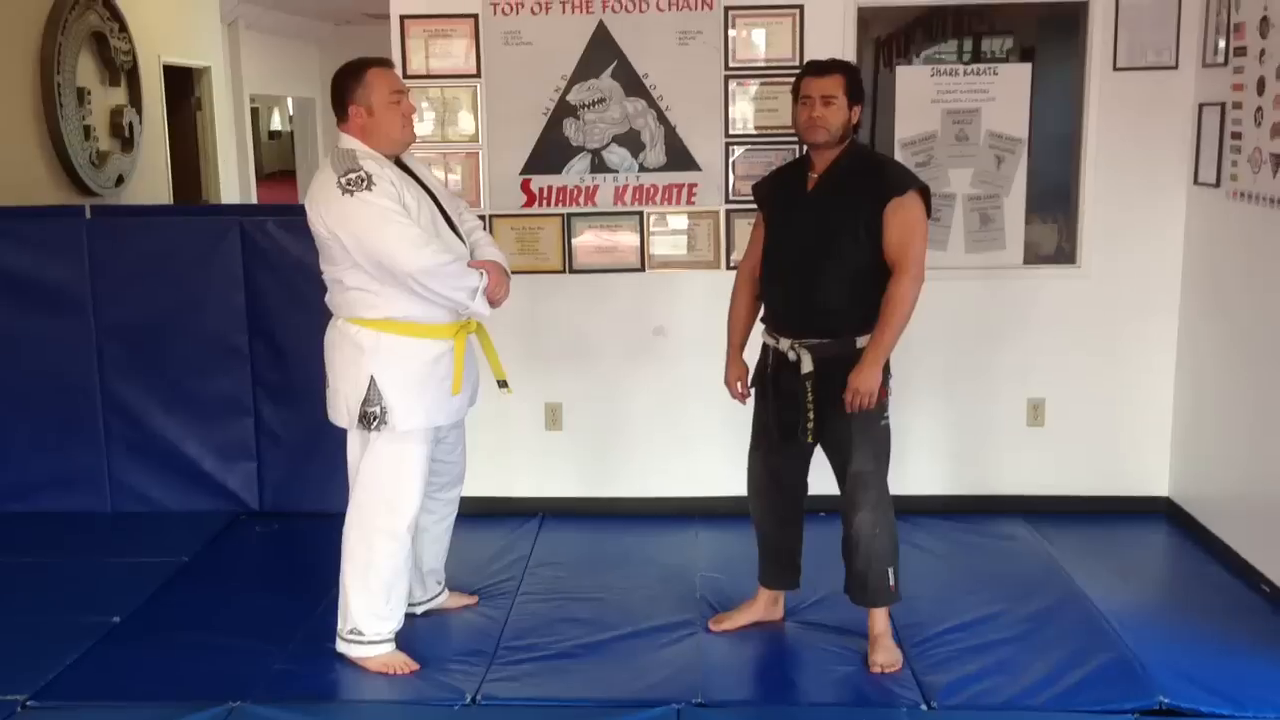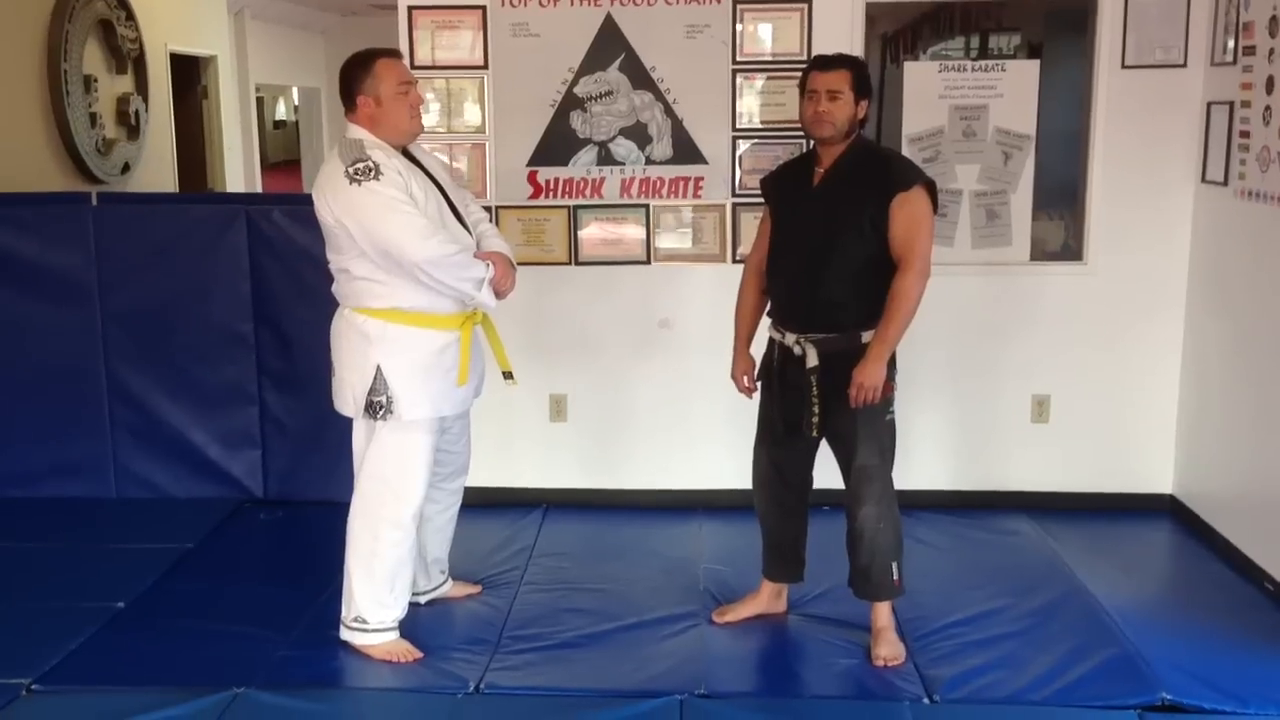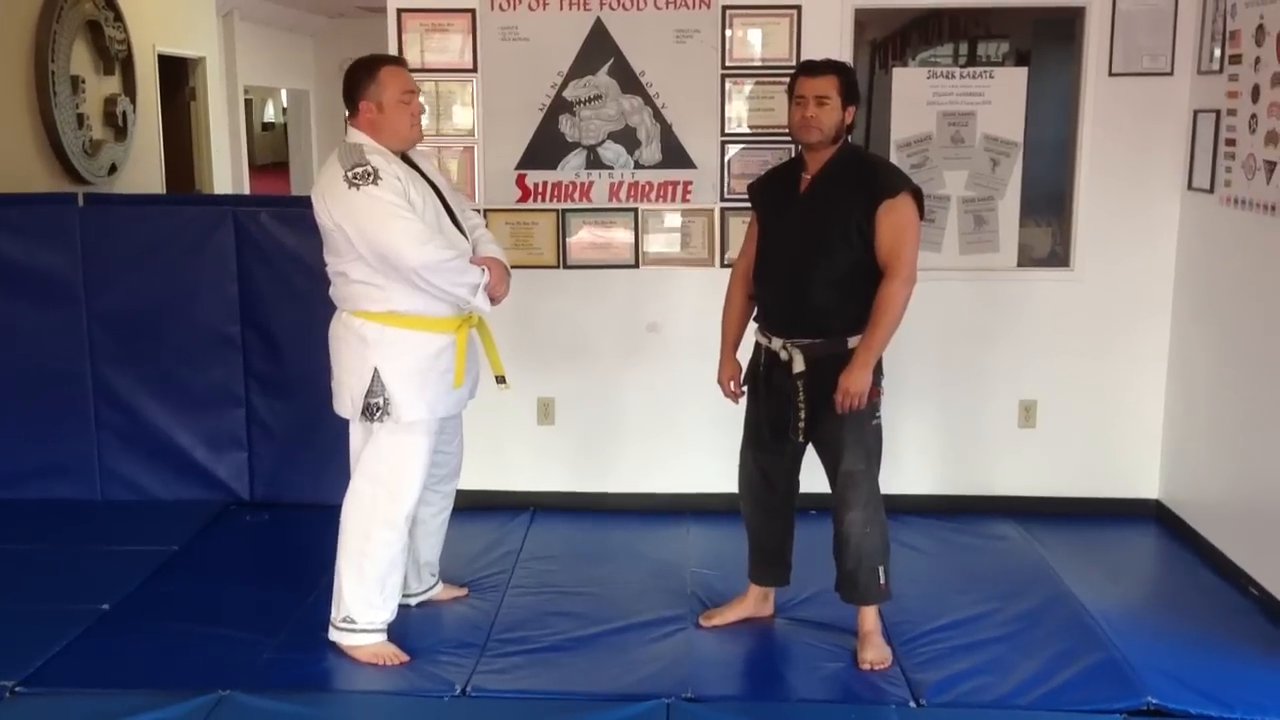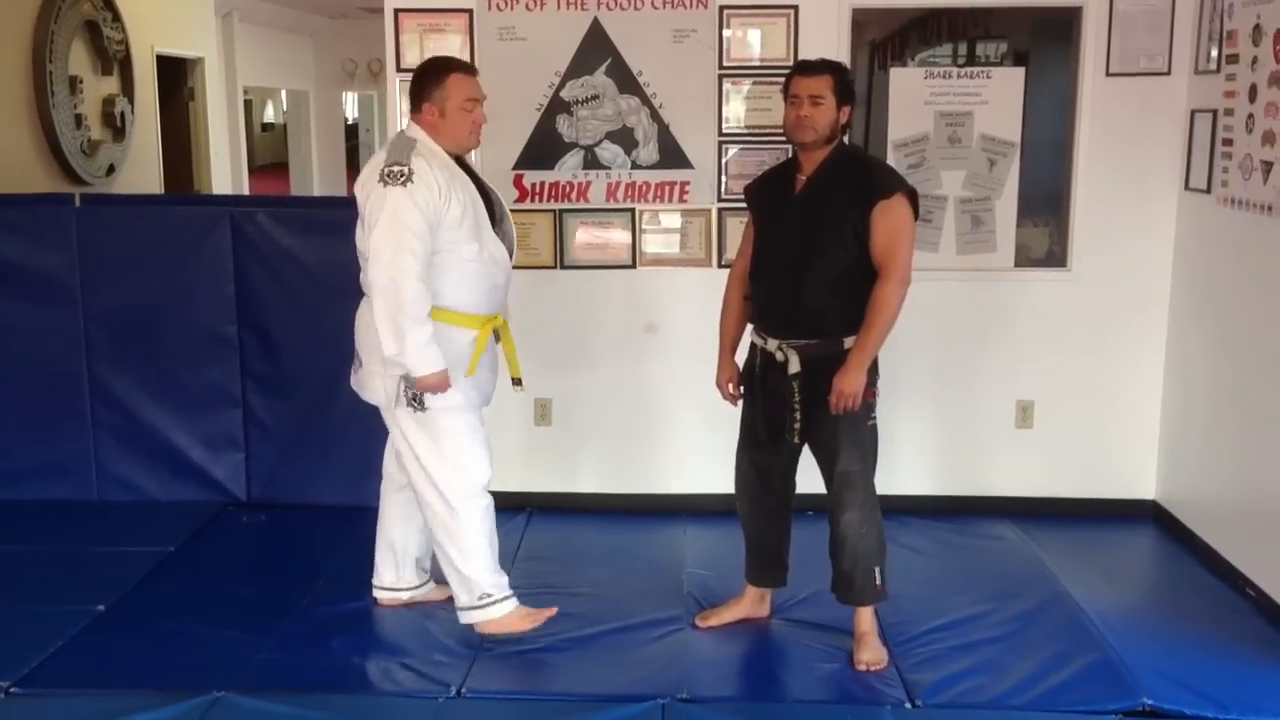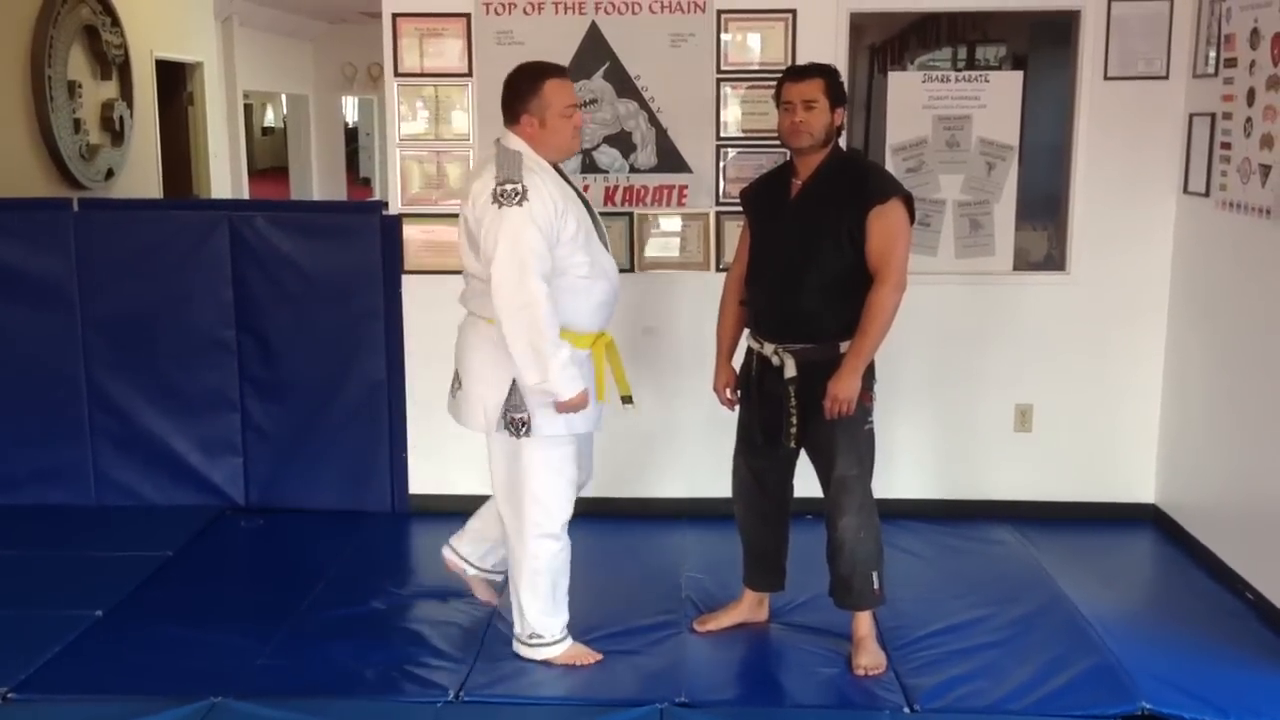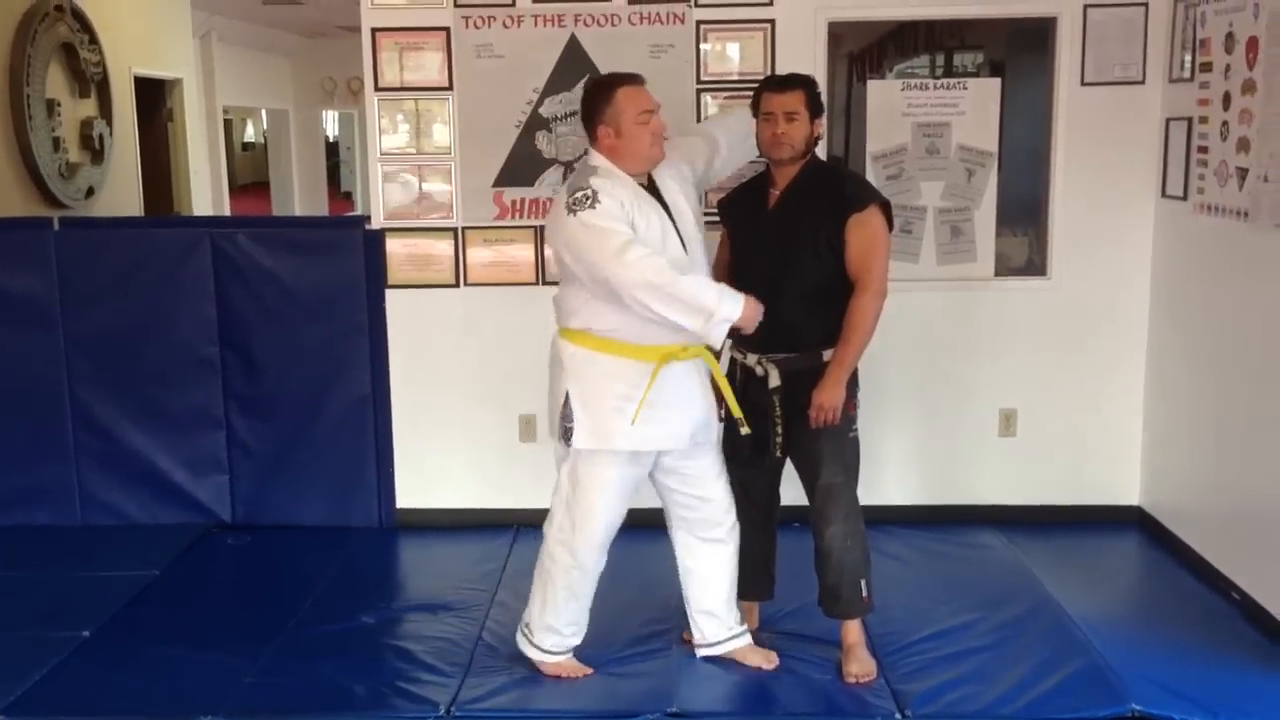
dt=0.5s
person 1, frame 1
left shoulder: (888, 183)
right shoulder: (777, 187)
left elbow: (906, 273)
right elbow: (751, 273)
left wrist: (873, 362)
right wrist: (735, 351)
left hip: (849, 365)
right hip: (782, 363)
left knee: (864, 497)
right knee: (771, 484)
left ankle: (879, 624)
right ankle: (770, 597)
person 1, frame 2
left shoulder: (893, 178)
right shoulder: (783, 181)
left elbow: (913, 268)
right elbow: (758, 267)
left wrist: (877, 356)
right wrist: (741, 346)
left hip: (855, 358)
right hip: (787, 357)
left knee: (869, 490)
right knee: (776, 477)
left ankle: (882, 618)
right ankle: (773, 590)
person 1, frame 3
left shoulder: (881, 184)
right shoulder: (771, 187)
left elbow: (899, 275)
right elbow: (745, 273)
left wrist: (864, 362)
right wrist: (728, 351)
left hip: (841, 364)
right hip: (774, 362)
left knee: (856, 495)
right knee: (762, 481)
left ankle: (869, 622)
right ankle: (760, 594)
person 1, frame 4
left shoulder: (876, 184)
right shoulder: (768, 188)
left elbow: (893, 276)
right elbow: (743, 274)
left wrist: (858, 364)
right wrist: (727, 353)
left hip: (837, 364)
right hip: (770, 363)
left knee: (852, 496)
right knee: (759, 483)
left ankle: (866, 623)
right ankle: (757, 595)
person 1, frame 5
left shoulder: (871, 188)
right shoulder: (764, 192)
left elbow: (889, 281)
right elbow: (740, 278)
left wrist: (853, 369)
right wrist: (724, 359)
left hip: (833, 368)
right hip: (766, 366)
left knee: (849, 500)
right knee: (757, 486)
left ankle: (864, 628)
right ankle: (755, 598)
person 1, frame 6
left shoulder: (849, 196)
right shoulder: (740, 202)
left elbow: (869, 289)
right elbow: (720, 286)
left wrist: (837, 375)
left hip: (816, 376)
right hip: (748, 375)
left knee: (834, 508)
right knee: (744, 499)
left ankle: (852, 636)
right ankle: (745, 611)
person 2, frame 1
left shoulder: (406, 168)
right shoulder: (346, 184)
left elbow: (464, 222)
right elbow: (415, 262)
left wrist: (493, 264)
right wrist: (480, 291)
left hip: (433, 354)
right hip: (388, 361)
left knee: (439, 481)
right knee: (389, 498)
left ankle: (424, 589)
right ankle: (365, 632)
person 2, frame 2
left shoulder: (414, 159)
right shoulder: (353, 173)
left elbow: (472, 216)
right elbow: (422, 253)
left wrist: (499, 257)
right wrist: (486, 282)
left hip: (439, 346)
right hip: (394, 351)
left knee: (444, 472)
right knee: (393, 487)
left ankle: (429, 578)
right ankle: (369, 621)
person 2, frame 3
left shoulder: (411, 164)
right shoulder: (354, 177)
left elbow: (466, 221)
right elbow: (418, 256)
left wrist: (491, 261)
right wrist: (480, 287)
left hip: (432, 348)
right hip: (391, 354)
left knee: (436, 475)
right knee: (386, 488)
left ankle: (417, 582)
right ankle: (357, 622)
person 2, frame 4
left shoulder: (450, 165)
right shoulder: (403, 172)
right elbow: (396, 272)
left wrist: (457, 340)
right wrist: (421, 359)
left hip: (448, 346)
right hip: (422, 349)
left knee: (413, 469)
right knee: (459, 476)
left ankle: (399, 579)
right ankle: (489, 600)
person 2, frame 5
left shoulder: (537, 171)
right shoulder: (513, 186)
right elbow: (520, 295)
right wrist: (559, 379)
left hip: (554, 358)
right hip: (525, 369)
left knee: (561, 480)
right knee: (541, 507)
left ankle: (474, 553)
right ankle: (541, 634)
person 2, frame 6
left shoulder: (666, 169)
right shoulder: (586, 198)
left elbow: (716, 143)
right elbow: (639, 274)
right wrist: (728, 306)
left hip: (677, 382)
right hip: (606, 386)
left knee: (708, 515)
right knee: (589, 523)
left ankle: (721, 633)
right ankle: (548, 641)
